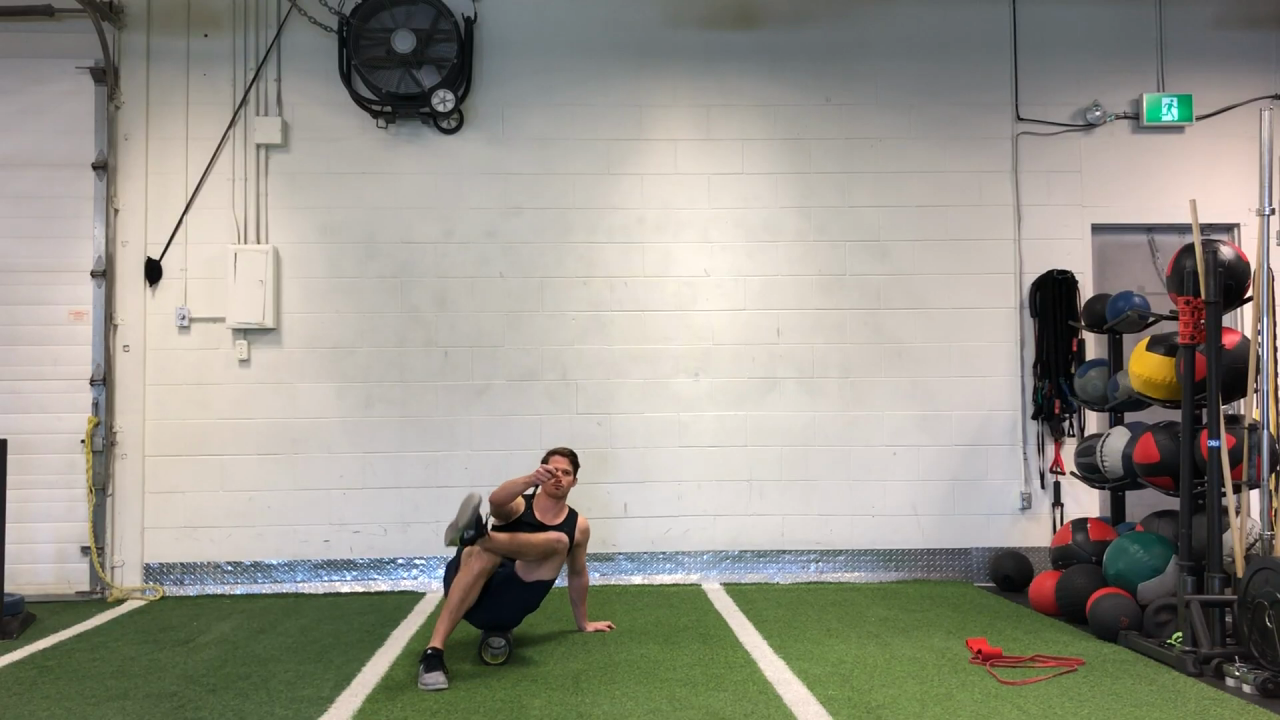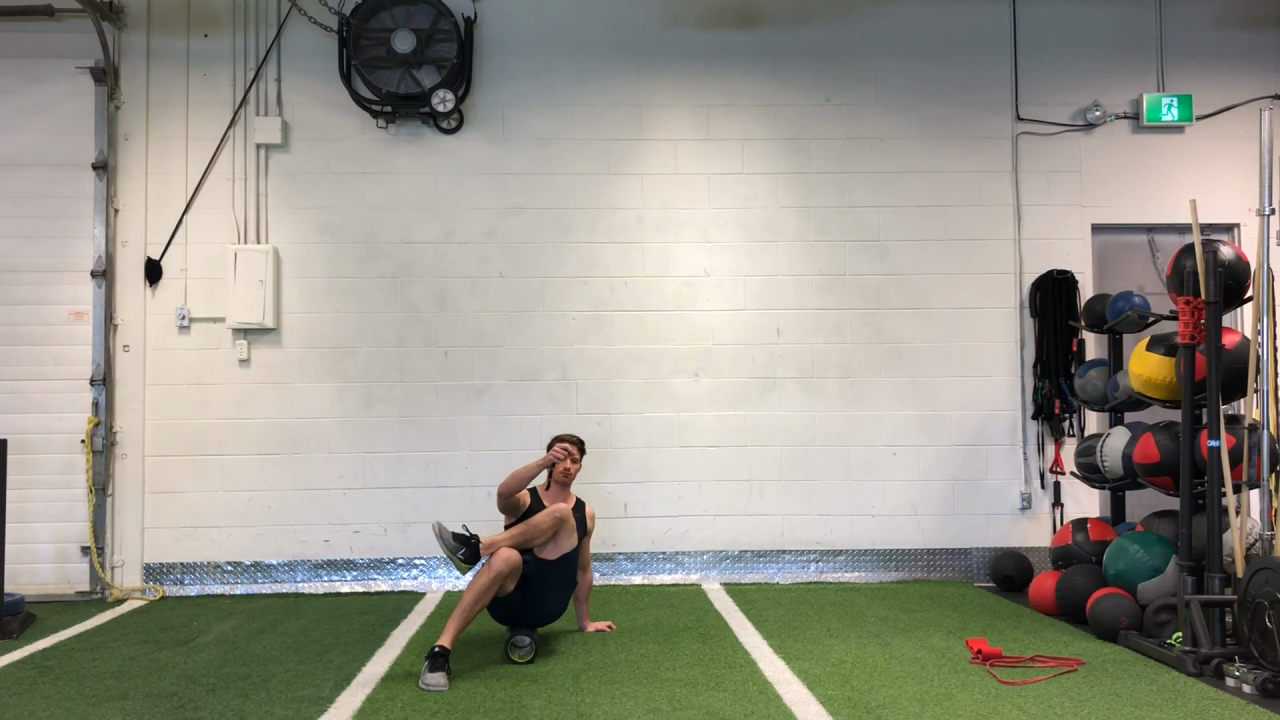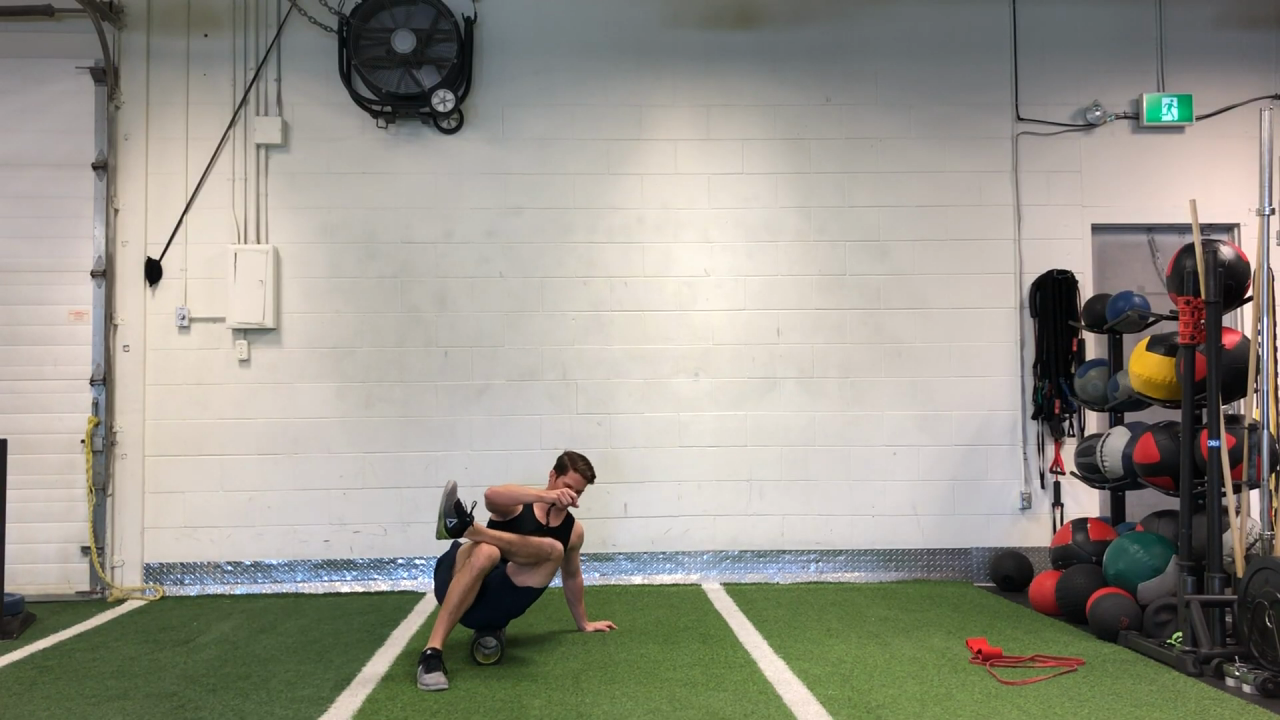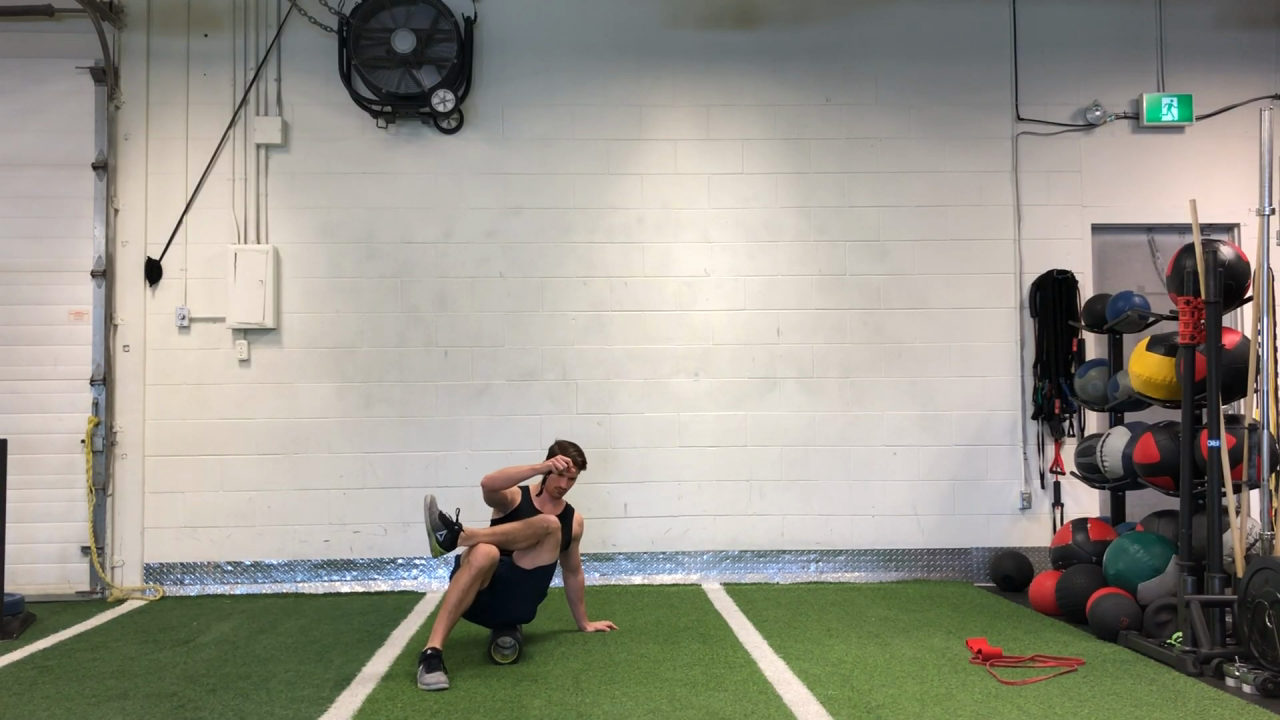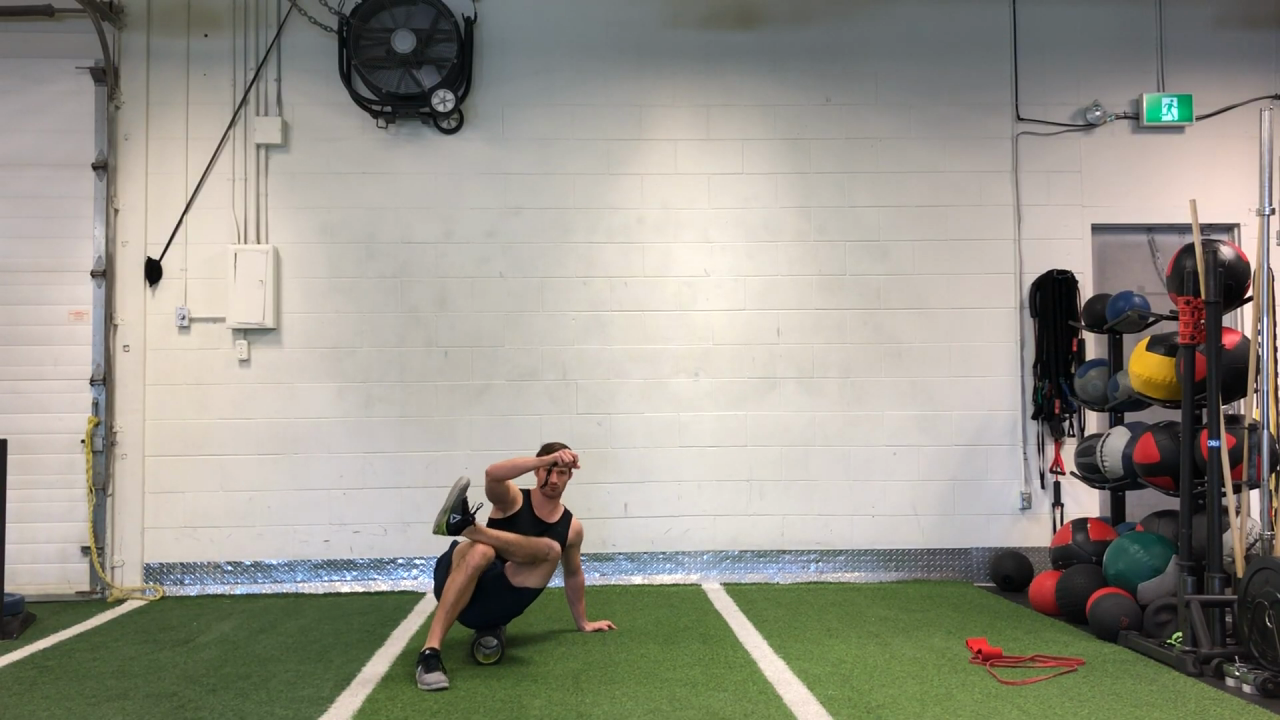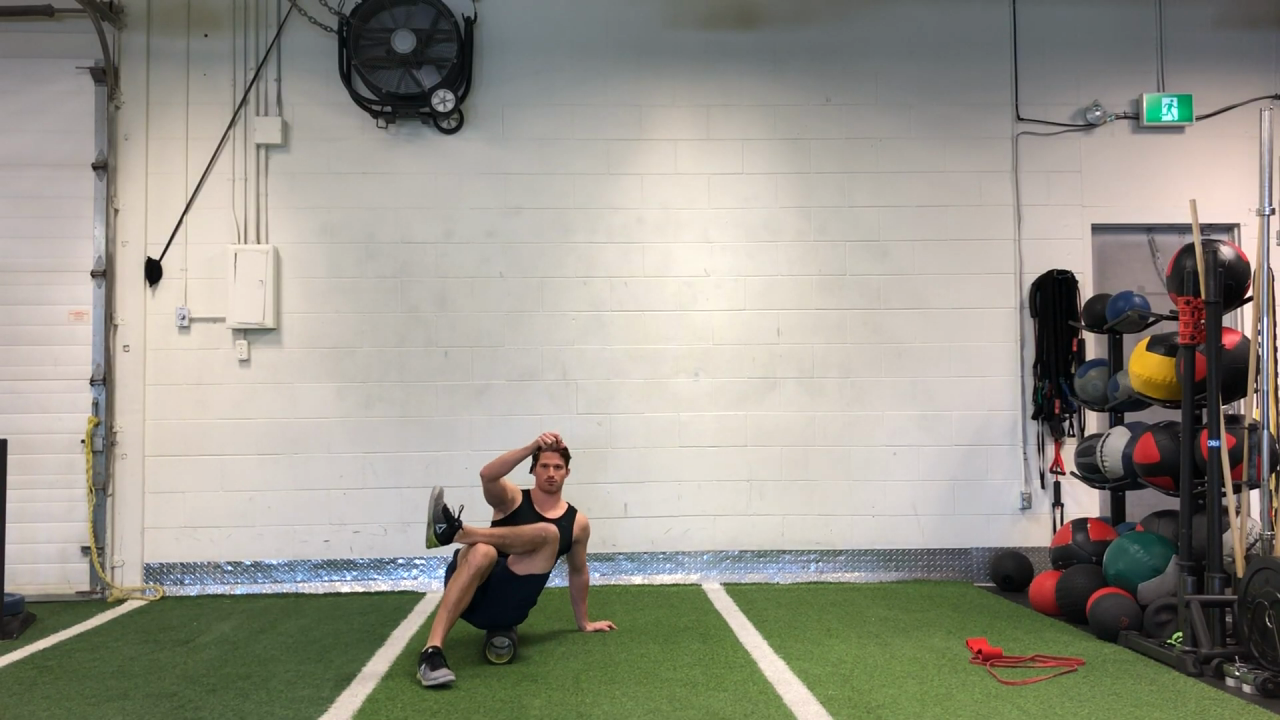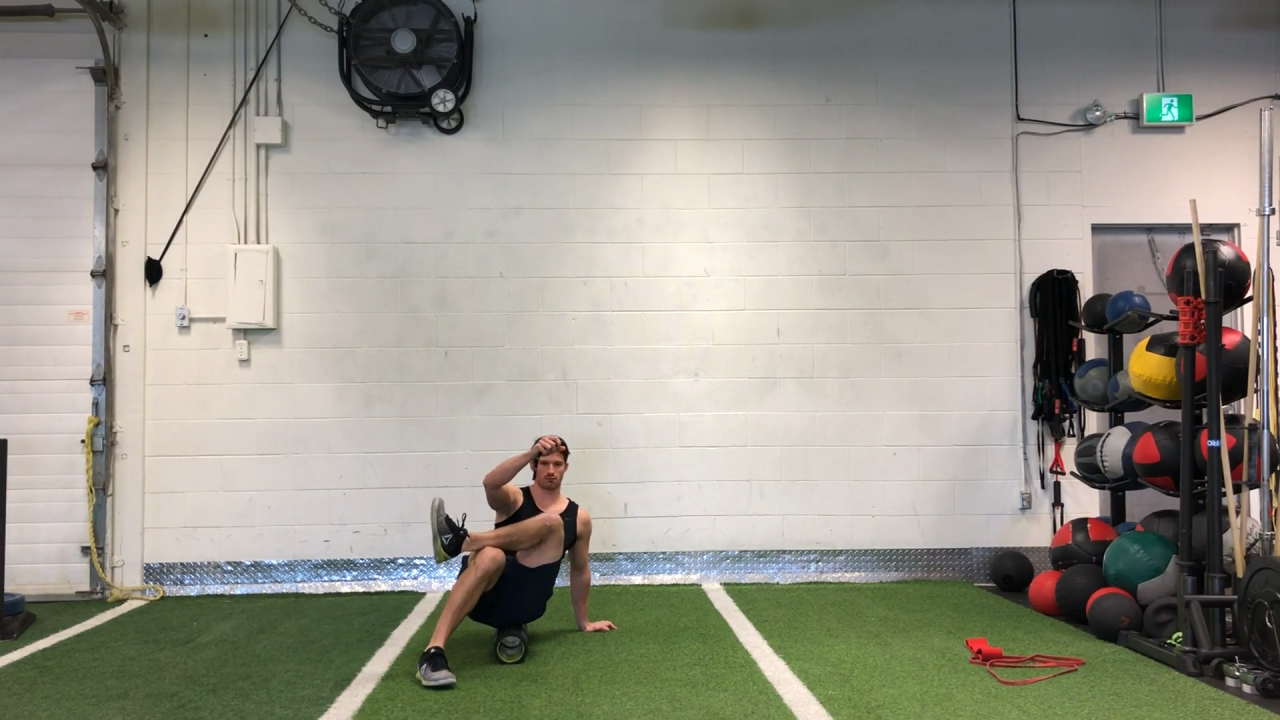
dt=0.7s
person 1, frame 1
left shoulder: (578, 526)
right shoulder: (517, 506)
left elbow: (578, 575)
right elbow: (495, 500)
left wrist: (583, 622)
right wrist: (531, 480)
left hip: (505, 609)
right hip: (473, 591)
left knee: (559, 541)
right knee: (486, 551)
right ankle: (433, 652)
person 1, frame 2
left shoulder: (584, 514)
right shoulder: (524, 499)
left elbow: (583, 569)
right elbow: (503, 492)
left wrist: (584, 622)
right wrist: (545, 461)
left hip: (545, 606)
right hip: (506, 598)
left knee: (561, 513)
right knee: (506, 556)
right ankle: (441, 651)
person 1, frame 3
left shoulder: (573, 530)
right shoulder: (517, 504)
left elbow: (572, 577)
right elbow: (491, 495)
left wrist: (583, 623)
right wrist: (546, 496)
left hip: (493, 609)
right hip: (458, 581)
left knee: (553, 549)
right knee: (486, 552)
right ankle: (432, 653)
person 1, frame 4
left shoulder: (573, 521)
right shoulder: (513, 497)
left elbow: (572, 573)
right elbow: (488, 484)
left wrist: (583, 622)
right wrist: (541, 468)
left hip: (515, 609)
right hip: (477, 594)
left knee: (550, 525)
right knee: (485, 552)
right ankle: (432, 652)
person 1, frame 5
left shoulder: (572, 527)
right shoulder: (513, 500)
left elbow: (573, 575)
right elbow: (493, 474)
left wrist: (583, 622)
right wrist: (548, 460)
left hip: (490, 610)
right hip: (456, 580)
left knee: (551, 550)
right knee: (480, 551)
right ankle: (430, 652)
person 1, frame 6
left shoulder: (577, 523)
right shoulder: (512, 499)
left elbow: (578, 572)
right elbow: (487, 475)
left wrist: (583, 622)
right wrist: (533, 447)
left hip: (505, 611)
right hip: (469, 590)
left knee: (550, 534)
right knee: (482, 552)
right ankle: (432, 651)
person 1, frame 7
left shoulder: (579, 518)
right shoulder: (513, 498)
left elbow: (580, 571)
right elbow: (490, 483)
left wrist: (583, 622)
right wrist: (532, 452)
left hip: (523, 604)
right hip: (487, 594)
left knee: (551, 522)
right knee: (490, 556)
right ankle: (434, 652)
